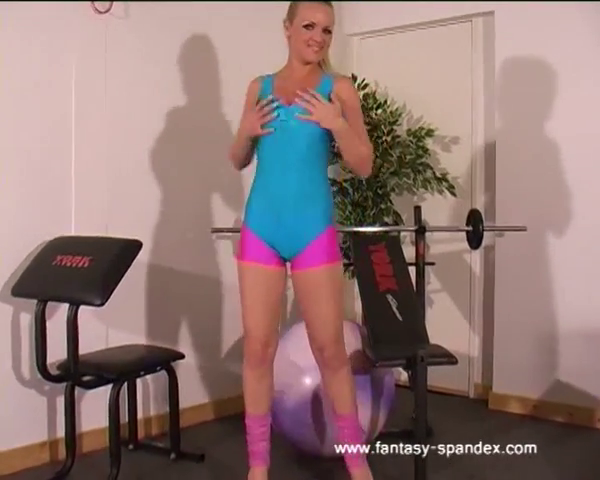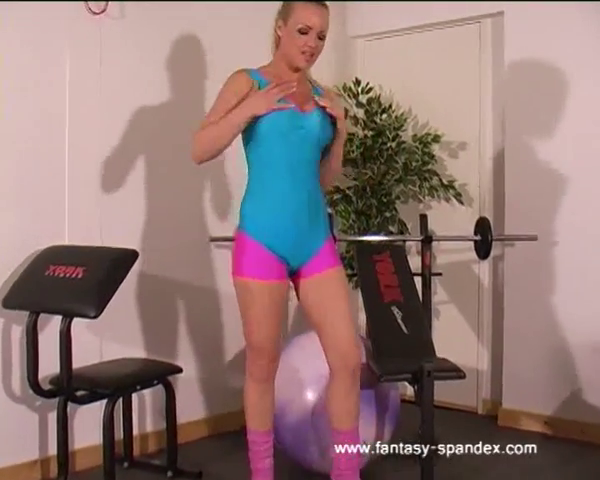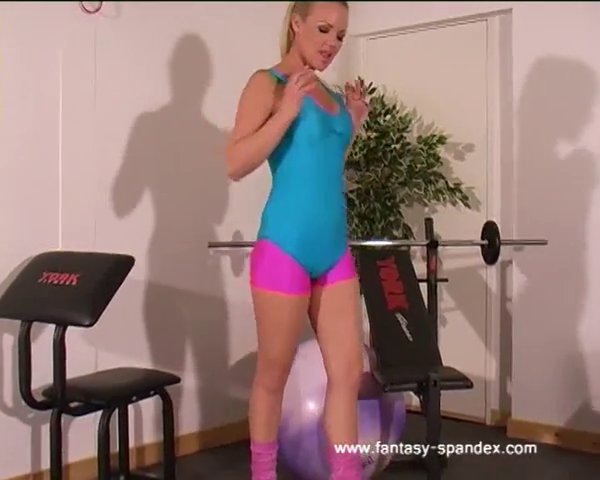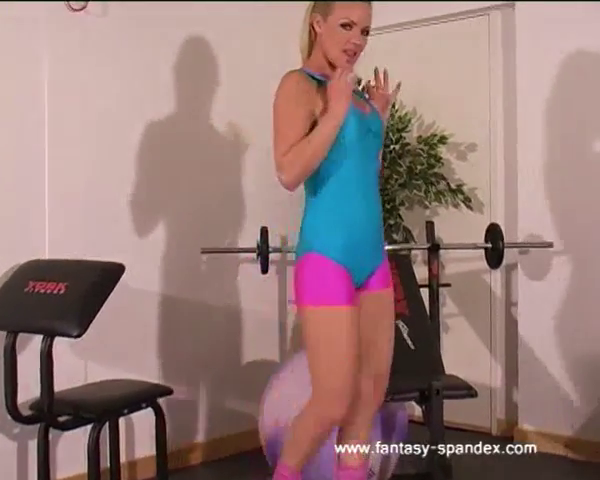
dt=0.3s
person 1, frame 1
left shoulder: (339, 88)
right shoulder: (262, 86)
left elbow: (364, 167)
right elbow: (236, 161)
left wrist: (338, 124)
right wrist: (247, 129)
left hip: (315, 229)
right hip: (260, 227)
left knee: (330, 350)
right knee: (257, 349)
person 1, frame 2
left shoulder: (324, 98)
right shoulder: (247, 81)
right elbow: (199, 150)
left wrist: (340, 130)
right wrist: (249, 109)
left hip: (315, 238)
right hip: (261, 238)
left knee: (348, 357)
right knee: (261, 362)
person 1, frame 3
left shoulder: (331, 95)
right shoulder: (267, 84)
right elbow: (236, 164)
left wrist: (353, 124)
right wrist: (287, 110)
left hip: (335, 249)
right hip: (285, 246)
left knee: (348, 373)
right knee: (273, 374)
person 1, frame 4
left shoulder: (354, 94)
right shoulder: (299, 85)
right elbow: (289, 173)
left wrist: (376, 117)
right wrist: (336, 111)
left hip: (371, 256)
right hip: (326, 256)
left knee: (370, 390)
right knee: (334, 400)
